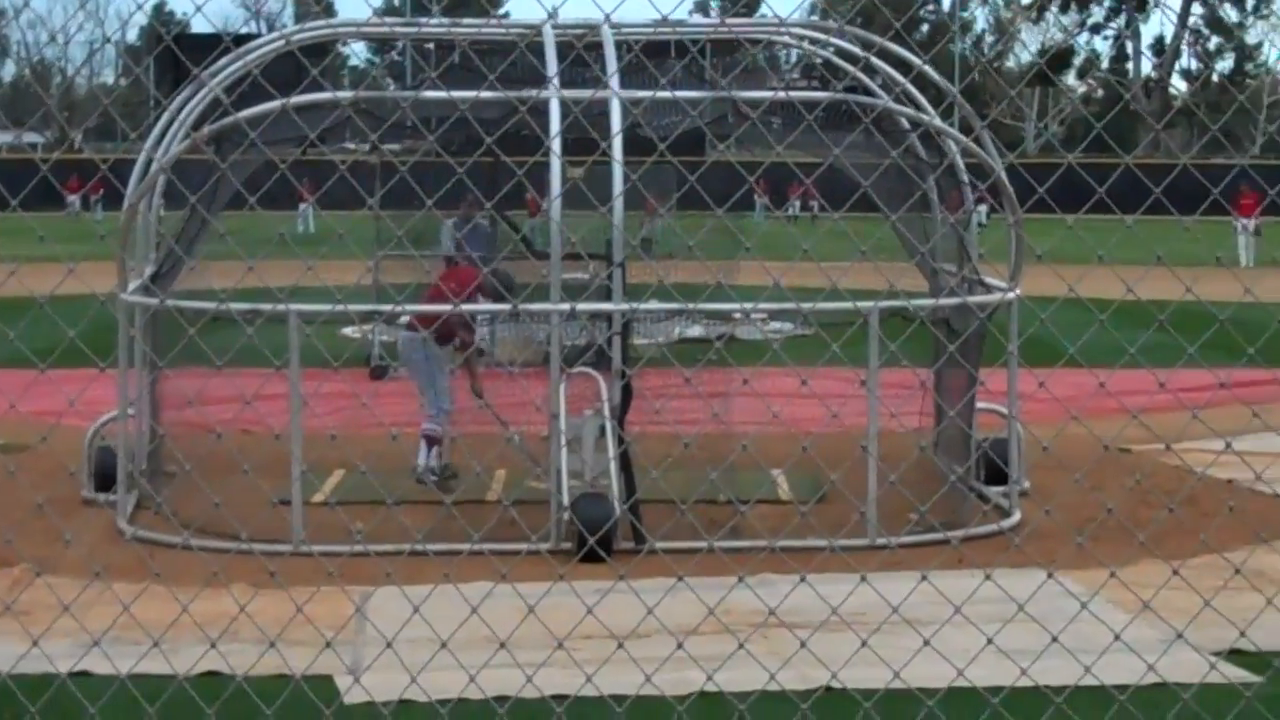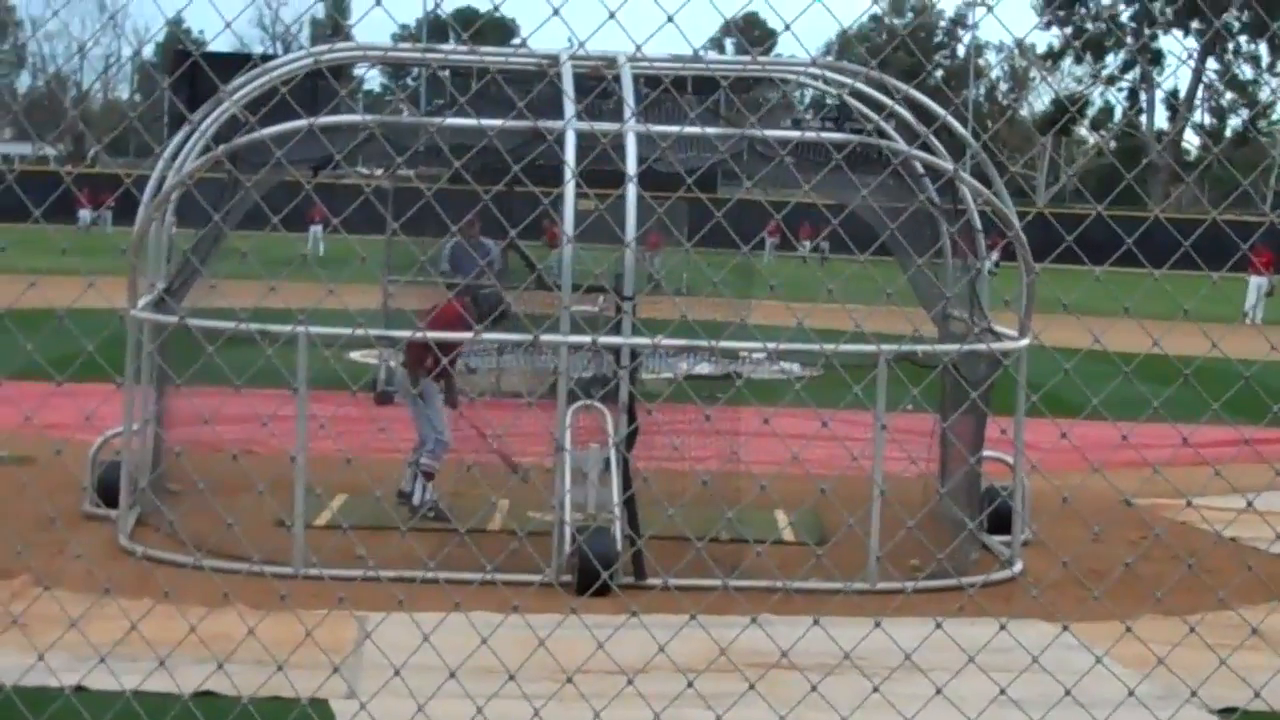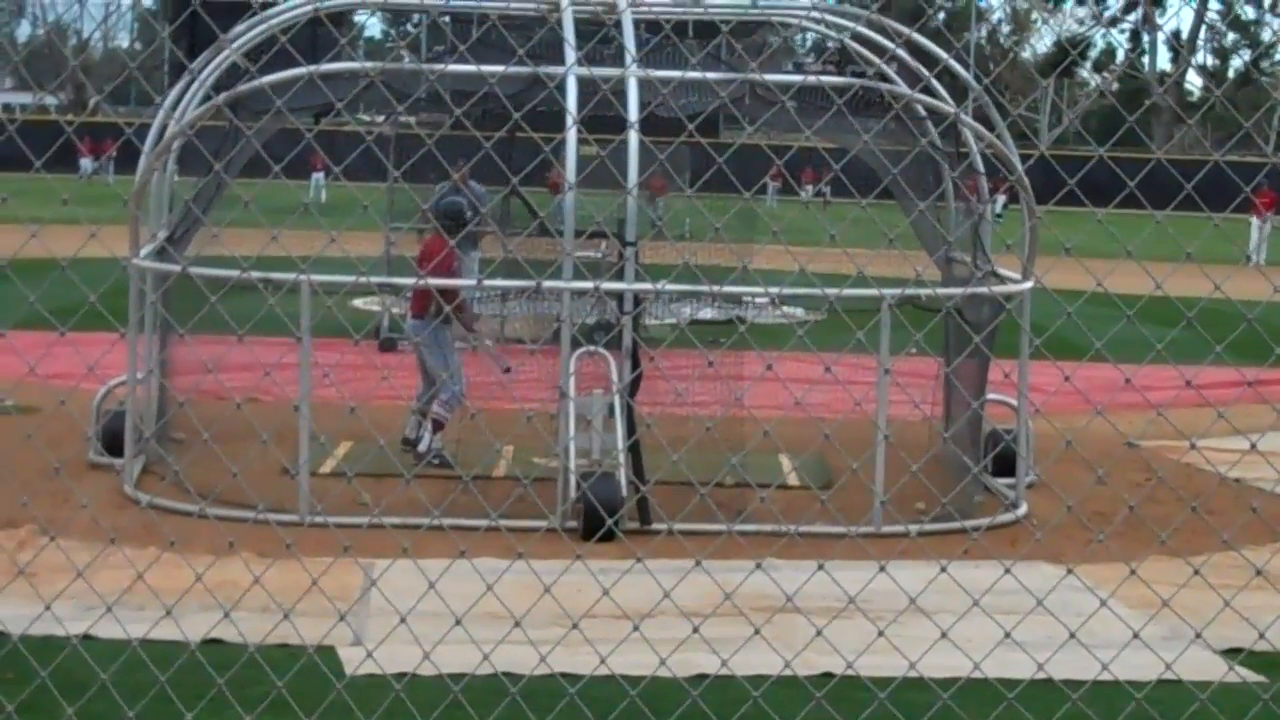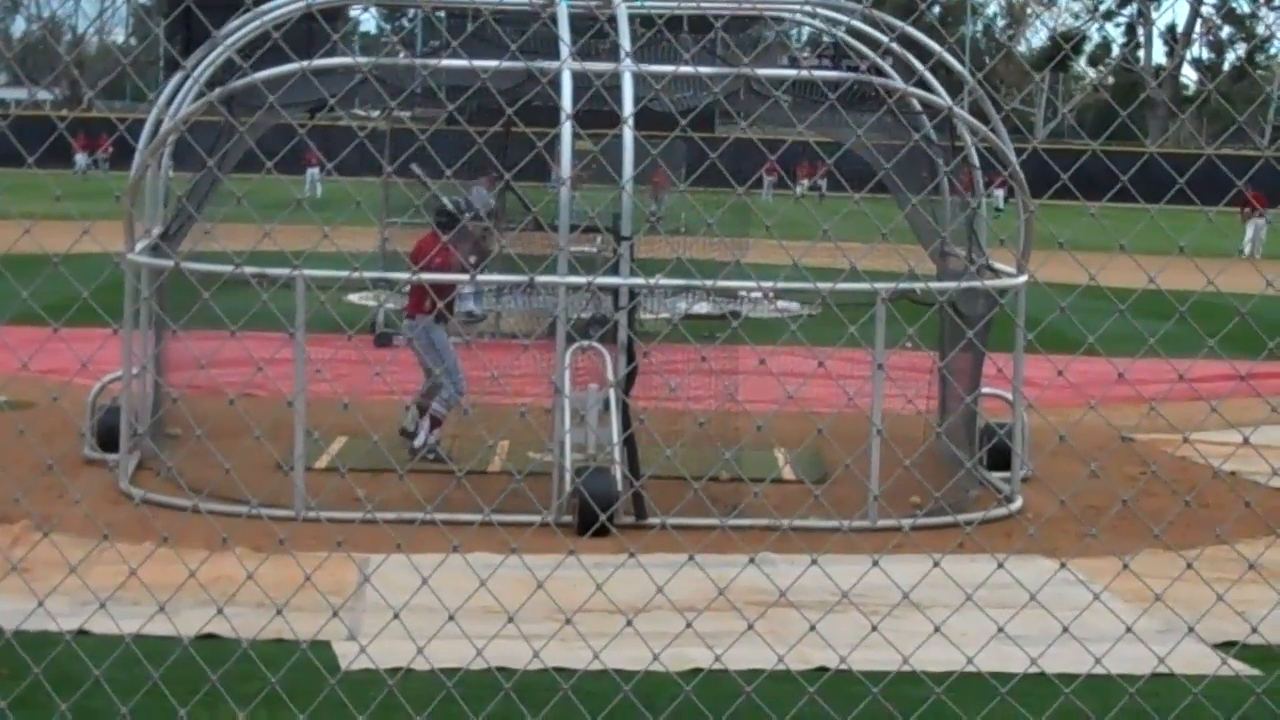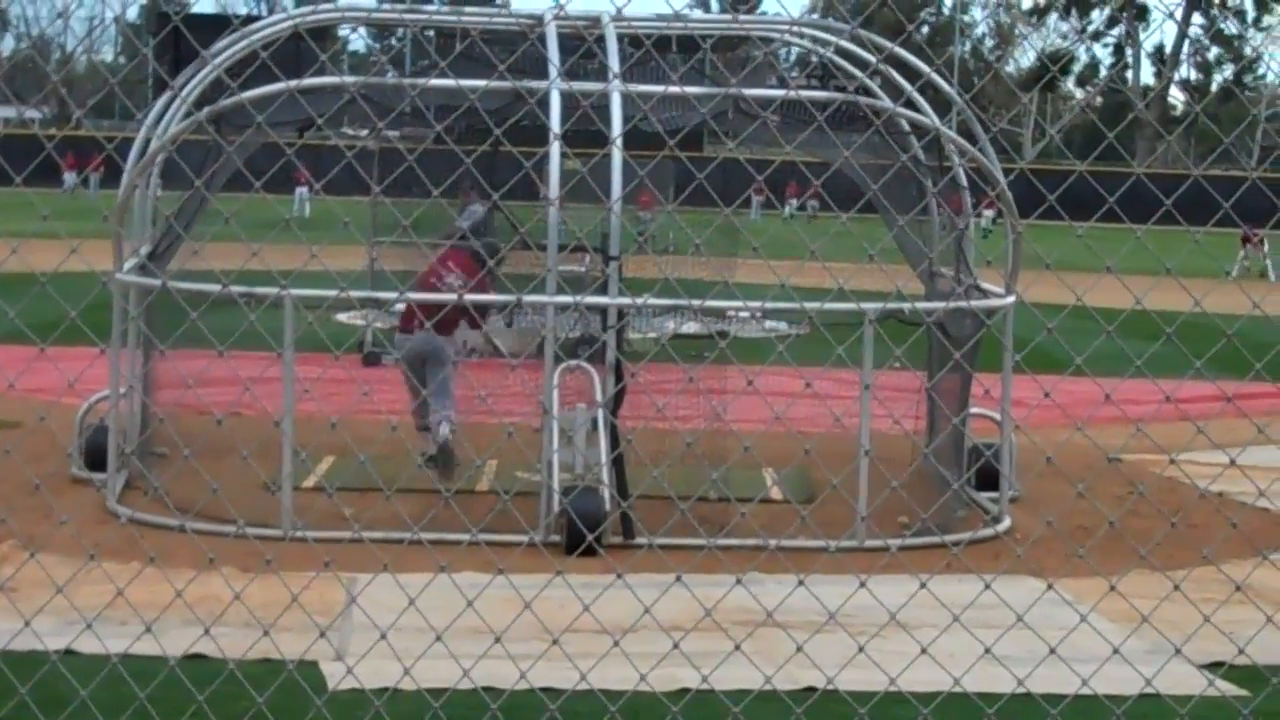
dt=1s
person 1, frame 1
left shoulder: (471, 296)
right shoulder: (467, 276)
left elbow: (467, 343)
left wrist: (475, 379)
right wrist: (461, 333)
left hip: (423, 341)
right hip: (422, 341)
left knee: (442, 405)
right knee: (439, 406)
left ankle: (436, 462)
right ankle: (425, 467)
person 1, frame 2
left shoulder: (465, 316)
right shoulder: (450, 311)
right elbow: (415, 341)
left wrist: (450, 388)
right wrist: (416, 382)
left hip: (429, 377)
right hip: (417, 378)
left knee: (430, 436)
right knee: (439, 438)
left ankle: (408, 489)
right ankle: (422, 501)
person 1, frame 3
left shoulder: (444, 247)
right shoulder: (439, 249)
left elbow: (449, 291)
right elbow: (431, 296)
left wrist: (465, 312)
right wrist: (460, 317)
left hip: (424, 323)
right hip: (429, 325)
left knee: (433, 384)
right knee: (454, 388)
left ankle: (412, 436)
right ankle: (427, 448)
person 1, frame 4
left shoulder: (443, 244)
right shoulder: (429, 245)
left elbow: (469, 272)
right elbow: (448, 273)
left hip: (427, 322)
right hip: (424, 324)
left knee: (436, 379)
right knee: (454, 386)
left ankle: (411, 426)
right ankle: (422, 444)
person 1, frame 5
left shoulder: (452, 254)
right shoulder: (481, 286)
right elbow: (477, 324)
left hip: (407, 338)
right hip: (438, 341)
left knee: (420, 399)
right knee: (441, 400)
left ankle: (431, 452)
right ankle: (442, 439)
